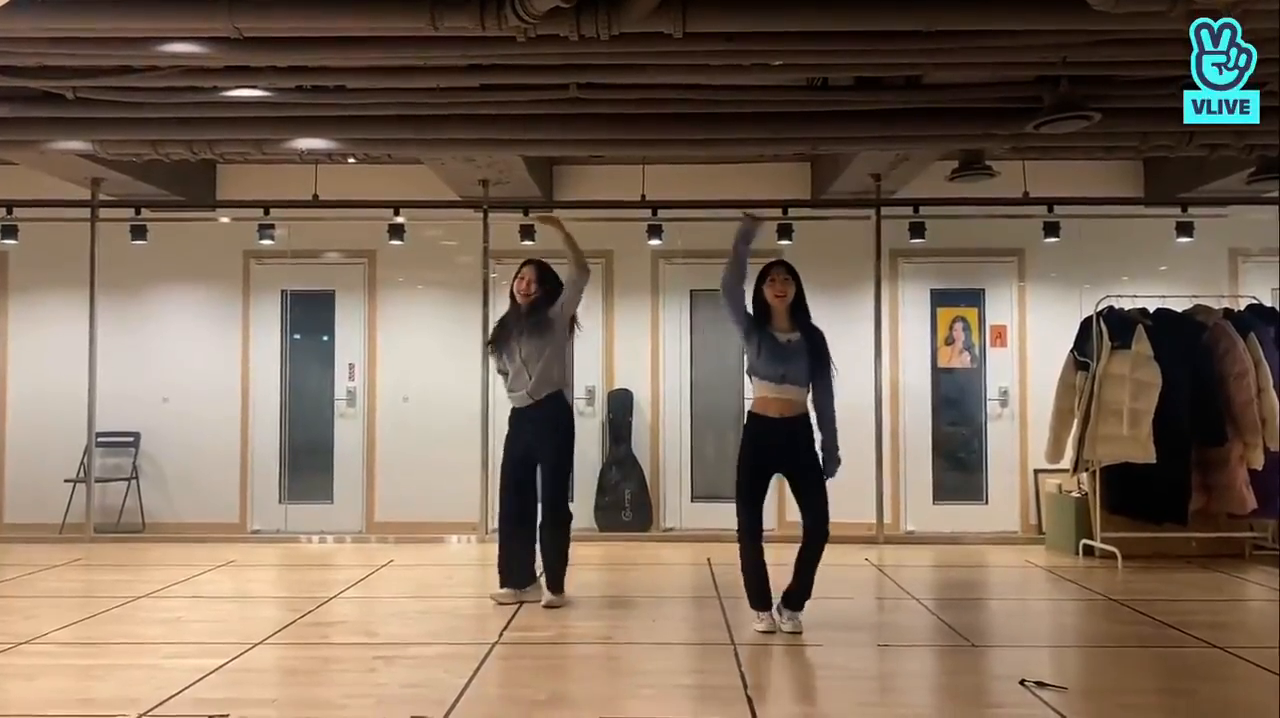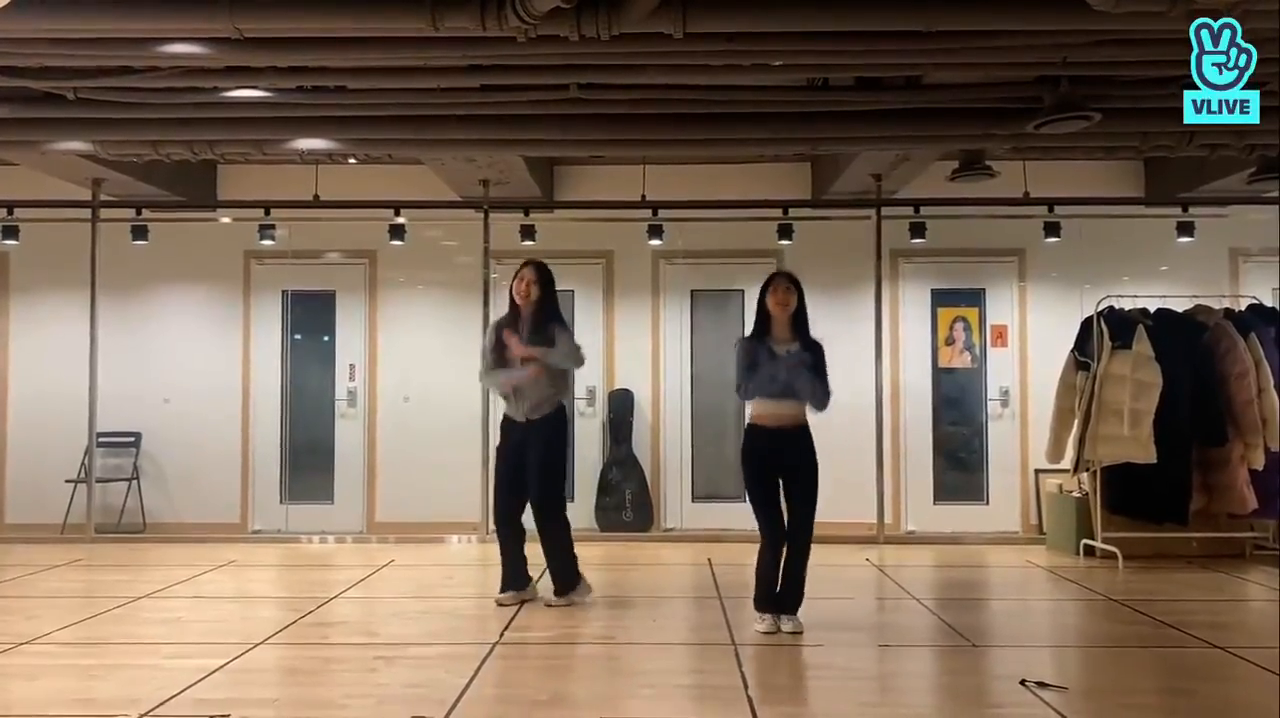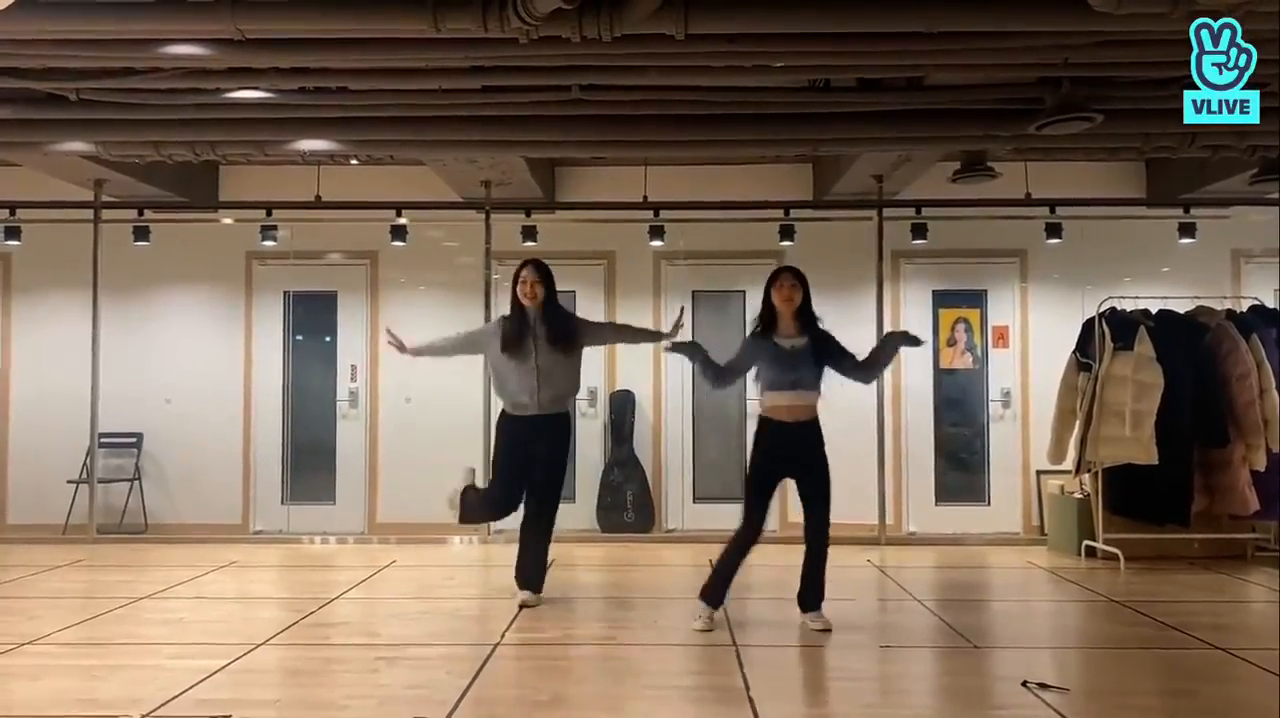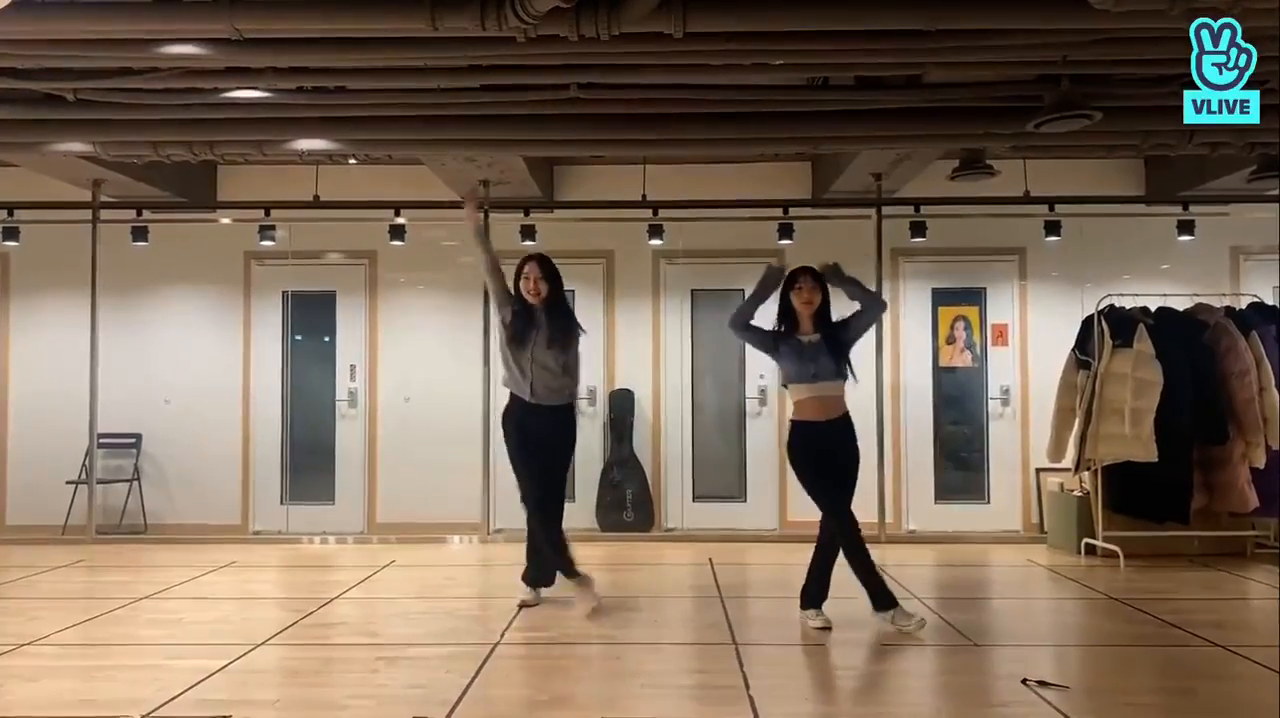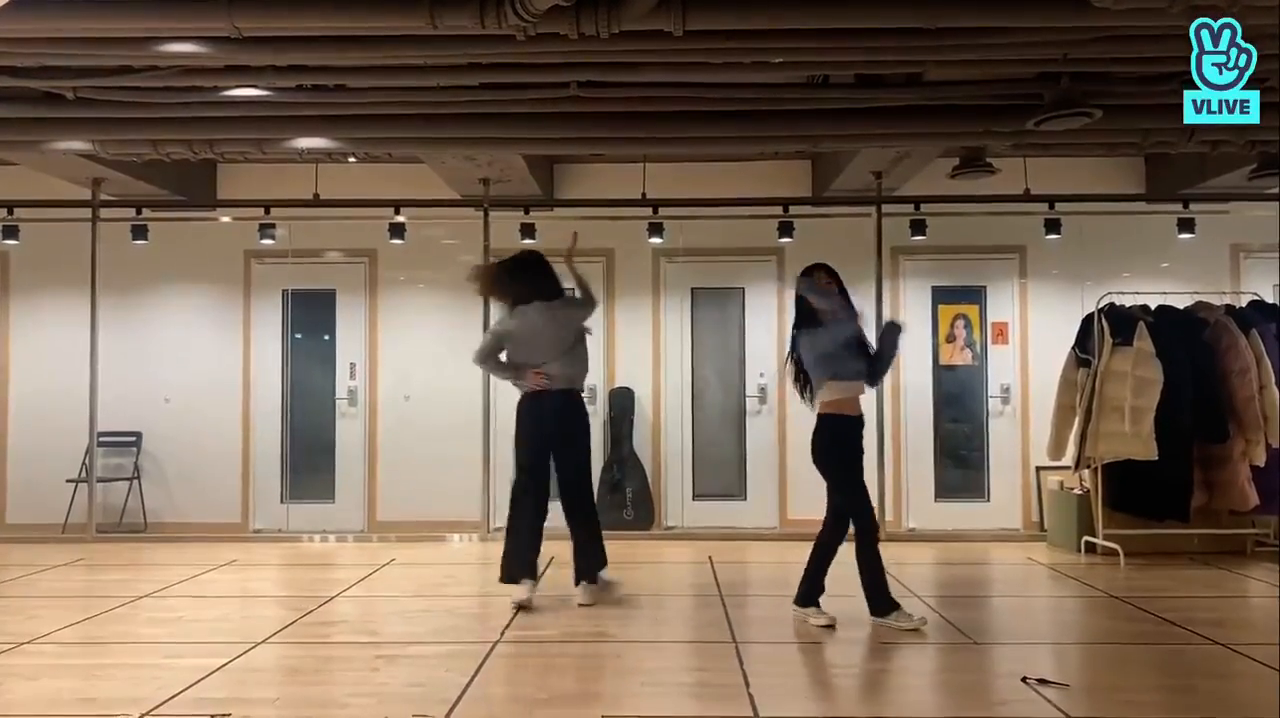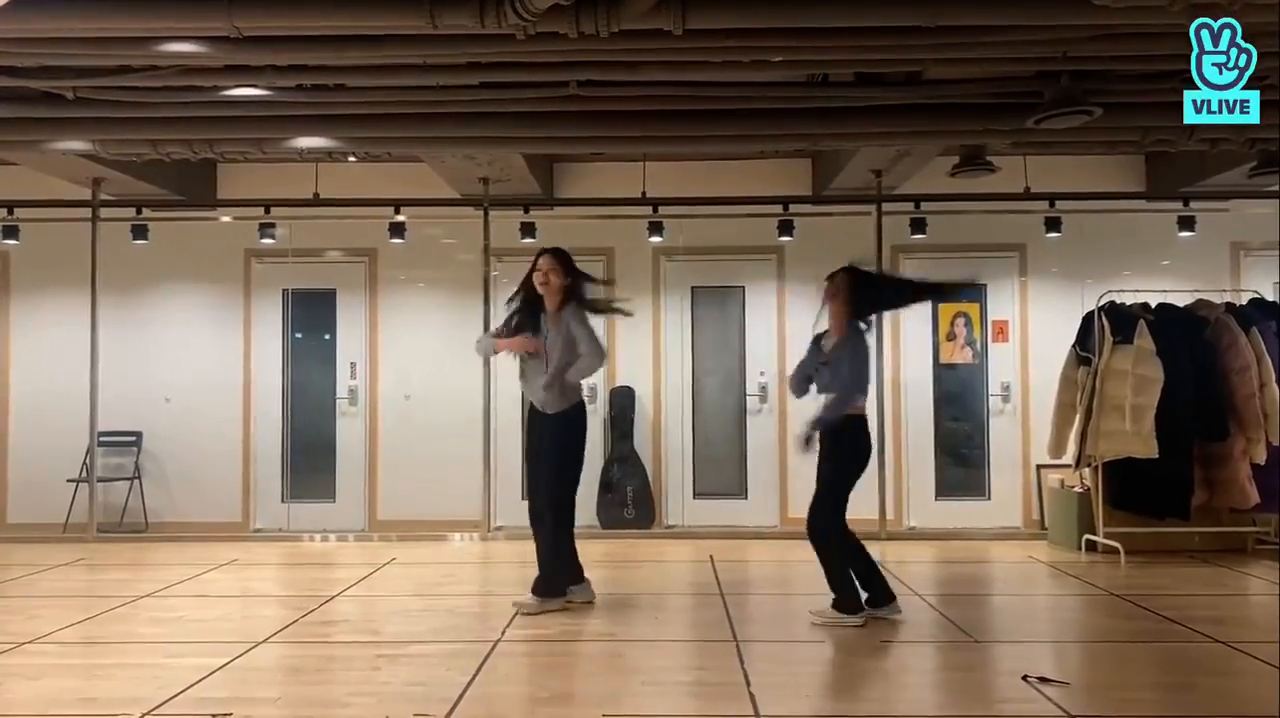
dt=0.4s
person 1, frame 1
left shoulder: (555, 315)
right shoulder: (507, 325)
left elbow: (580, 275)
left wrist: (560, 230)
right wrist: (518, 386)
left hip: (552, 413)
right hip: (520, 417)
left knee: (554, 500)
right knee: (512, 500)
left ankle: (554, 584)
right ankle: (519, 581)
person 1, frame 2
left shoulder: (552, 326)
right shoulder: (500, 329)
left elbow: (575, 359)
right elbow: (487, 375)
left wrist: (530, 352)
right wrist: (520, 374)
left hip: (548, 423)
right hip: (513, 424)
left knee: (545, 502)
right knee: (505, 505)
left ankle: (571, 583)
right ankle: (517, 584)
person 1, frame 3
left shoulder: (567, 327)
right shoulder: (500, 330)
left elbow: (612, 333)
right elbow: (459, 343)
left wrist: (661, 335)
right wrist: (411, 350)
left hip: (555, 424)
right hip: (515, 422)
left knee: (542, 506)
right knee: (503, 499)
left ankle: (530, 583)
right ankle: (468, 496)
person 1, frame 4
left shoulder: (565, 326)
right shoulder: (509, 314)
right elbow: (491, 271)
left wrist: (568, 409)
right wrist: (476, 224)
left hip: (559, 419)
right hip: (521, 415)
left knee: (549, 500)
right knee: (537, 497)
left ankle: (534, 580)
right ankle: (573, 577)
person 1, frame 5
left shoulder: (512, 318)
right shoulder: (572, 309)
left elbow: (482, 357)
right elbow: (591, 300)
left wrist: (519, 377)
right wrist: (570, 264)
left hip: (534, 408)
right hip: (570, 407)
left knee: (529, 496)
right knee: (579, 495)
left ankle: (521, 581)
right ankle: (590, 580)
person 1, frame 6
left shoulder: (574, 316)
right shoulder: (525, 315)
left elbow: (597, 355)
right elbow: (483, 347)
left wrist: (570, 378)
right wrist: (508, 342)
left hip: (566, 418)
right hip: (537, 416)
left knee: (554, 502)
right knee: (542, 502)
left ankle: (549, 590)
right ankle: (572, 582)
person 2, frame 1
left shoulder: (812, 337)
right shoulder: (753, 330)
left elbow: (824, 396)
right elbow: (730, 293)
left wrist: (831, 446)
right wrist: (742, 242)
left hip: (799, 435)
right hip: (758, 433)
left knee: (817, 527)
right knee: (748, 529)
left ankle: (792, 605)
right ankle: (762, 607)
person 2, frame 2
left shoulder: (812, 349)
right shoulder: (752, 344)
left elbow: (820, 401)
right elbow: (742, 389)
left wrist: (806, 382)
right wrist: (781, 369)
left hip: (798, 443)
right hip: (759, 442)
left knee: (800, 533)
right knee: (772, 534)
left ankle: (787, 608)
right ankle: (765, 607)
person 2, frame 3
left shoulder: (820, 341)
right shoulder: (758, 343)
left elbow: (864, 373)
right elbow: (719, 378)
left wrist: (889, 345)
right wrist: (696, 353)
left hip: (809, 439)
right hip: (770, 438)
left knee: (818, 527)
right knee: (752, 528)
left ankle: (811, 605)
right ankle: (710, 601)
person 2, frame 4
left shoulder: (839, 334)
right shoulder: (779, 342)
left elbow: (876, 306)
right elbow: (737, 324)
left wrist: (842, 281)
right wrist: (766, 287)
left hip: (842, 434)
right hip: (804, 438)
left knee: (833, 523)
right knee: (844, 522)
left ankle: (811, 603)
right ankle: (885, 604)
person 2, frame 5
left shoulder: (850, 337)
right shoulder: (811, 336)
left elbow: (869, 377)
right elbow: (847, 321)
left wrist: (889, 336)
right wrist: (810, 291)
left hip: (844, 434)
right hip: (835, 434)
left knee: (838, 519)
right knee: (864, 520)
left ankle: (806, 599)
right ankle: (883, 607)
person 2, frame 6
left shoulder: (851, 339)
right shoulder: (824, 340)
left elbow: (849, 393)
right elbow: (798, 387)
left wrist: (814, 425)
right wrist: (807, 365)
left hip: (847, 435)
right hip: (837, 434)
left knee: (820, 522)
right knee: (832, 523)
left ankle: (848, 605)
right ankle: (881, 597)
